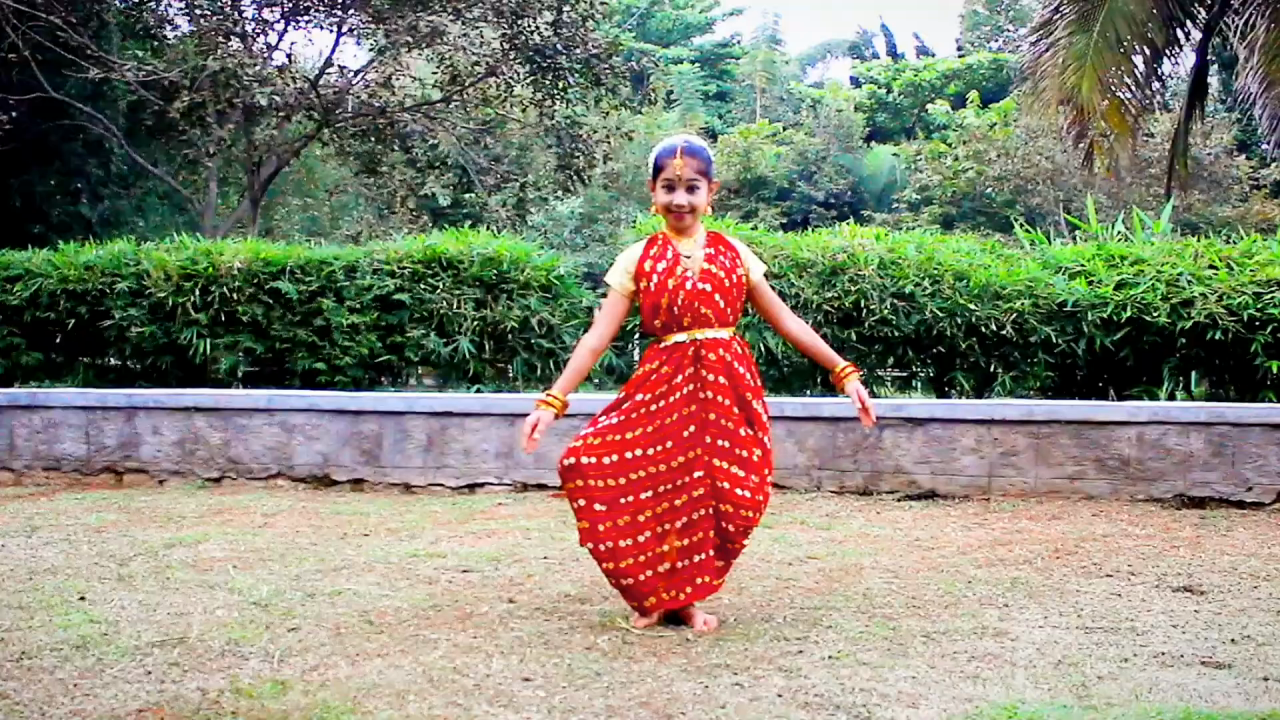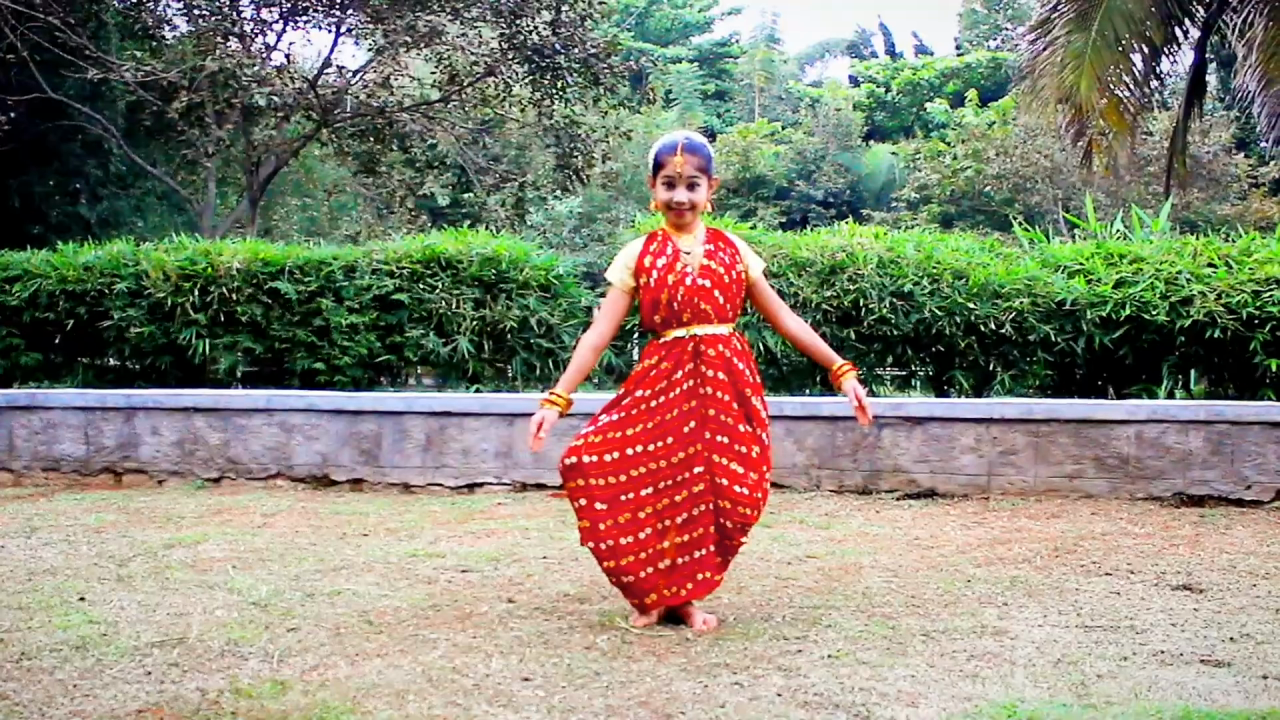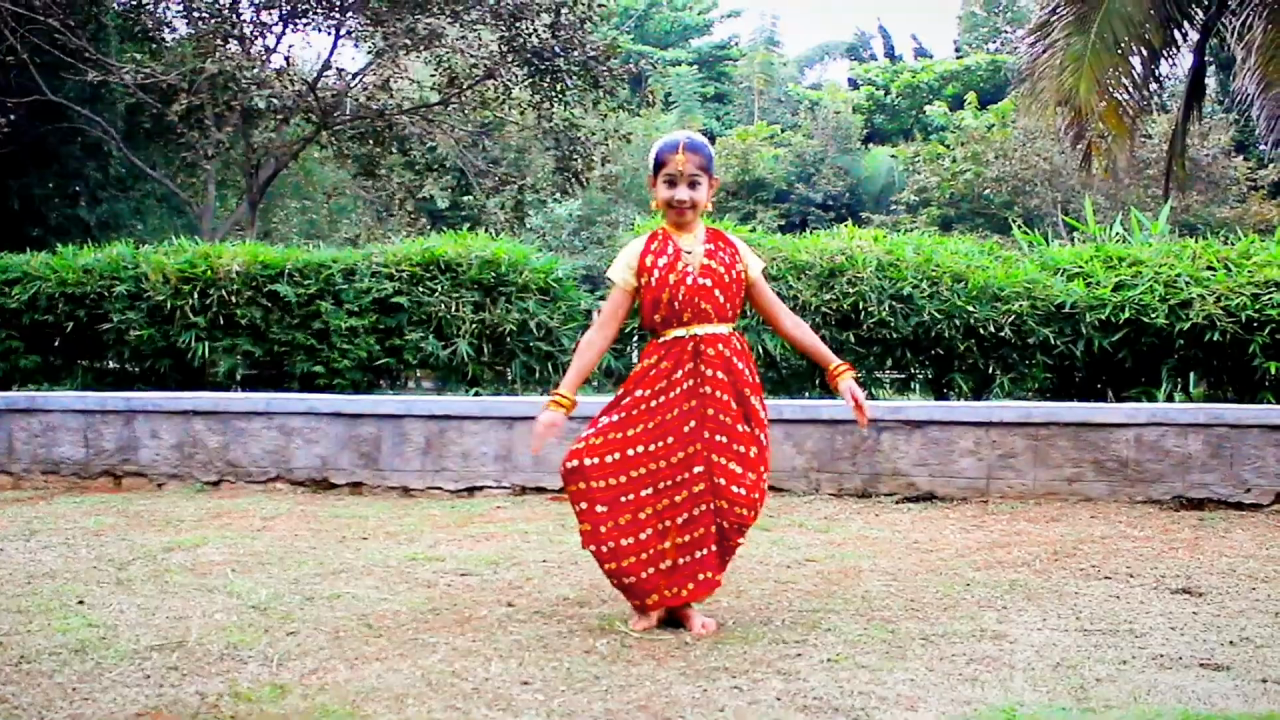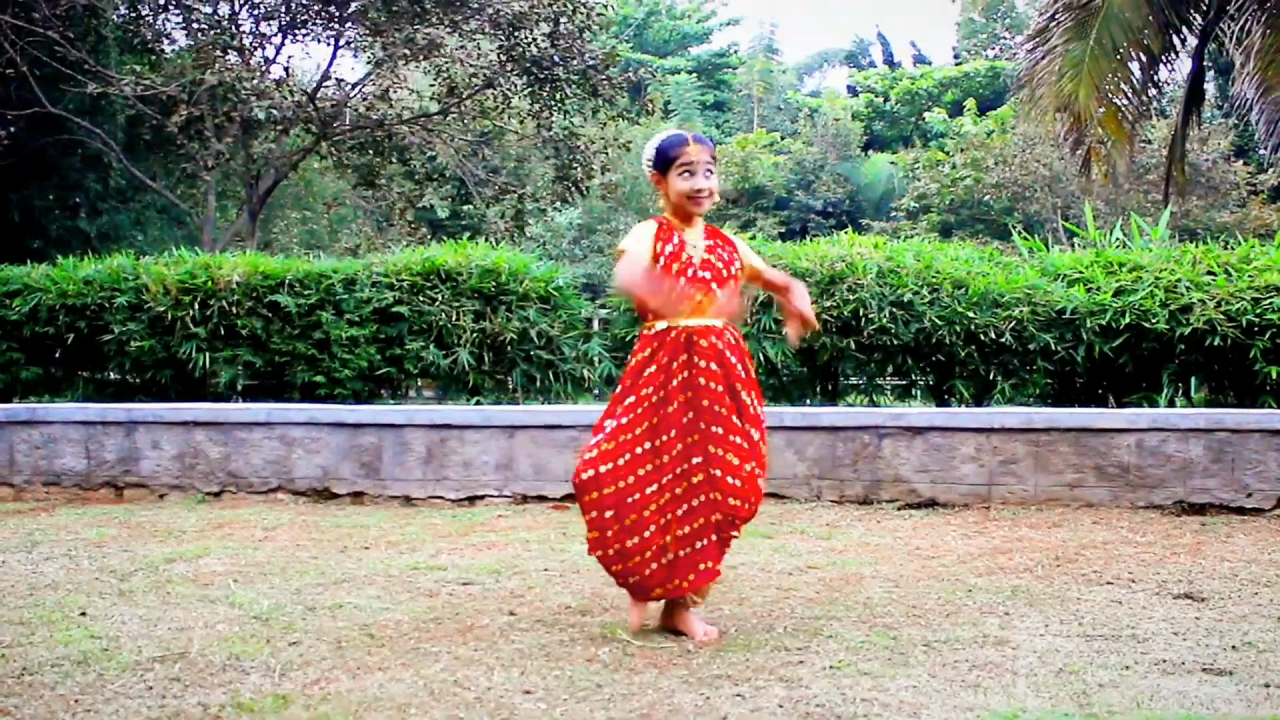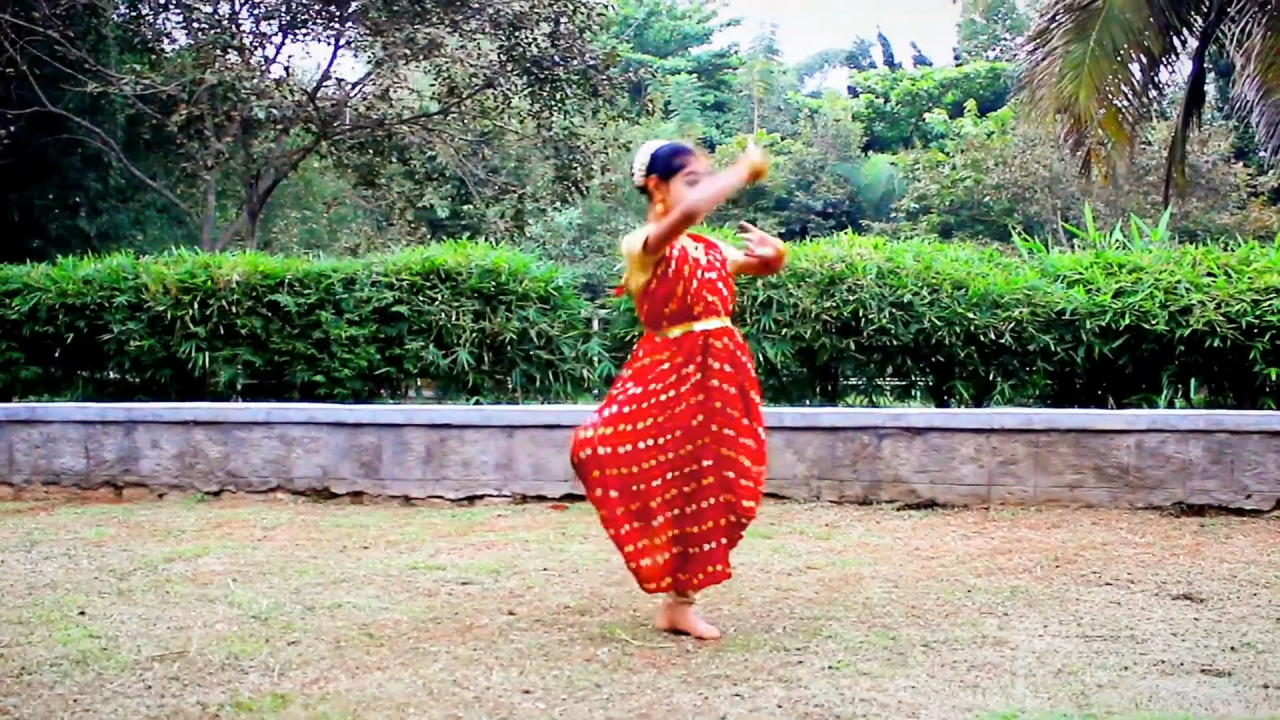
dt=0.2s
person 1, frame 1
left shoulder: (735, 254)
right shoulder: (638, 259)
left elbow: (785, 320)
right elbow: (598, 336)
left wrist: (845, 372)
right wrist: (552, 401)
left hip: (728, 387)
right hip: (664, 386)
left knee: (726, 496)
left ankle: (686, 596)
right ankle: (653, 593)
person 1, frame 2
left shoulder: (734, 250)
right shoulder: (637, 255)
left elbow: (783, 317)
right elbow: (599, 333)
left wrist: (842, 370)
right wrist: (556, 399)
left hip: (726, 383)
right hip: (662, 383)
left knee: (723, 492)
left ankle: (684, 594)
right ankle: (651, 591)
person 1, frame 3
left shoulder: (733, 250)
right shoulder: (639, 253)
left elbow: (781, 316)
right elbow: (602, 331)
left wrist: (838, 370)
right wrist: (561, 399)
left hip: (725, 382)
right hip: (662, 381)
left knee: (719, 493)
right knee: (593, 468)
left ankle: (684, 598)
right ankle: (651, 594)
person 1, frame 4
left shoulder: (730, 246)
right shoulder: (645, 238)
left elbow: (785, 284)
right elbow: (632, 280)
left wrist: (797, 299)
right wrist: (700, 300)
left hip: (722, 374)
right hip: (660, 373)
left knee: (715, 488)
right knee: (612, 477)
left ankle: (682, 602)
right ankle: (649, 585)
person 1, frame 5
left shoulder: (711, 248)
right shoulder: (644, 245)
left elbow: (763, 263)
right elbow: (684, 212)
left wrist: (771, 253)
right wrist: (745, 168)
left hip: (725, 372)
right hip: (668, 370)
left knee: (715, 485)
right knee: (601, 447)
left ankle: (680, 603)
